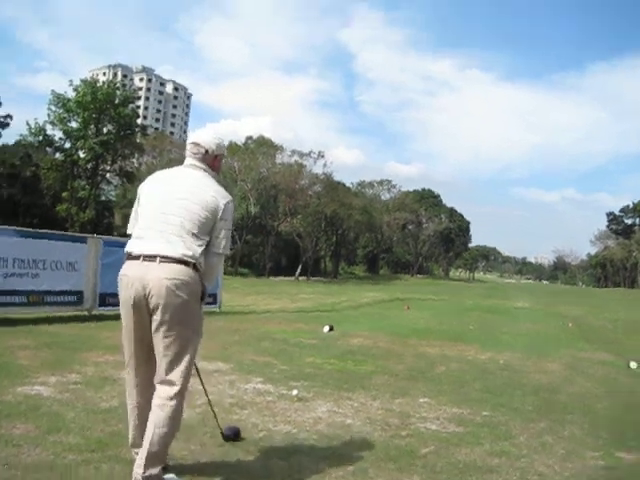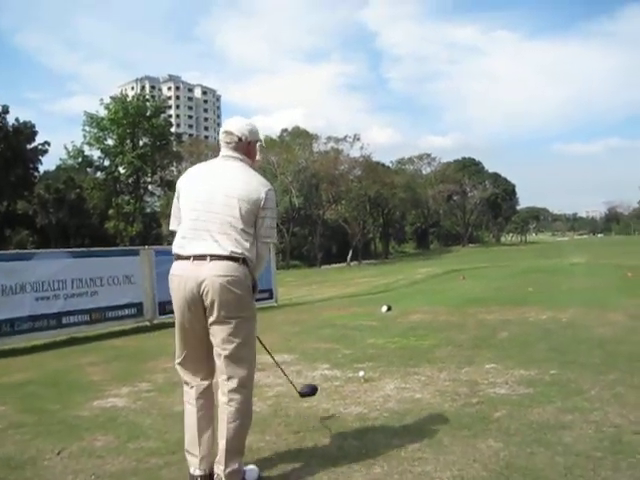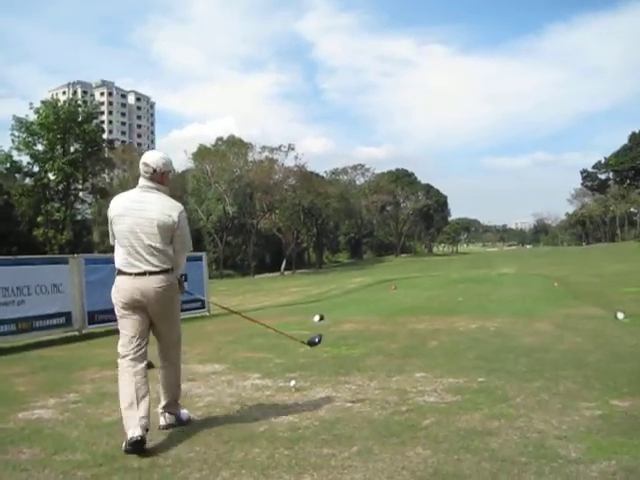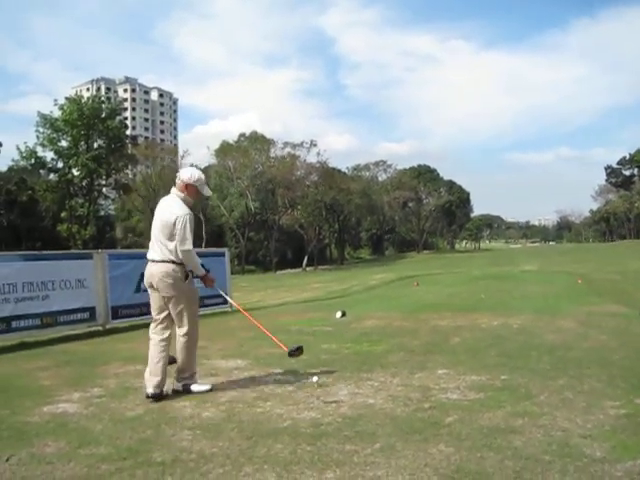
dt=1s
person 1, frame 1
left shoulder: (152, 180)
right shoulder: (219, 197)
left elbow: (133, 234)
right elbow: (215, 258)
right wrist: (198, 289)
left hip: (132, 272)
right hip: (176, 278)
left knee: (139, 373)
right knee: (171, 381)
person 1, frame 2
left shoulder: (190, 175)
right shoulder: (260, 186)
left elbow: (176, 229)
right elbow: (263, 247)
right wrist: (248, 282)
left hip: (182, 272)
right hip: (228, 275)
left knee: (194, 375)
right knee: (234, 378)
person 1, frame 3
left shoulder: (117, 203)
right shoulder: (173, 209)
left elbow: (116, 242)
right elbow: (181, 254)
left hip: (126, 284)
right hip: (161, 283)
left knee: (131, 357)
right knee: (169, 352)
left ankle: (136, 428)
right ankle: (169, 413)
person 1, frame 4
left shoulder: (164, 203)
right shoulder: (182, 212)
right elbow: (185, 251)
left wrist: (196, 268)
right wrist: (202, 273)
left hip: (153, 269)
right hip: (172, 272)
left knee: (159, 328)
right knee: (187, 328)
left ankle: (154, 386)
right ankle: (184, 380)
